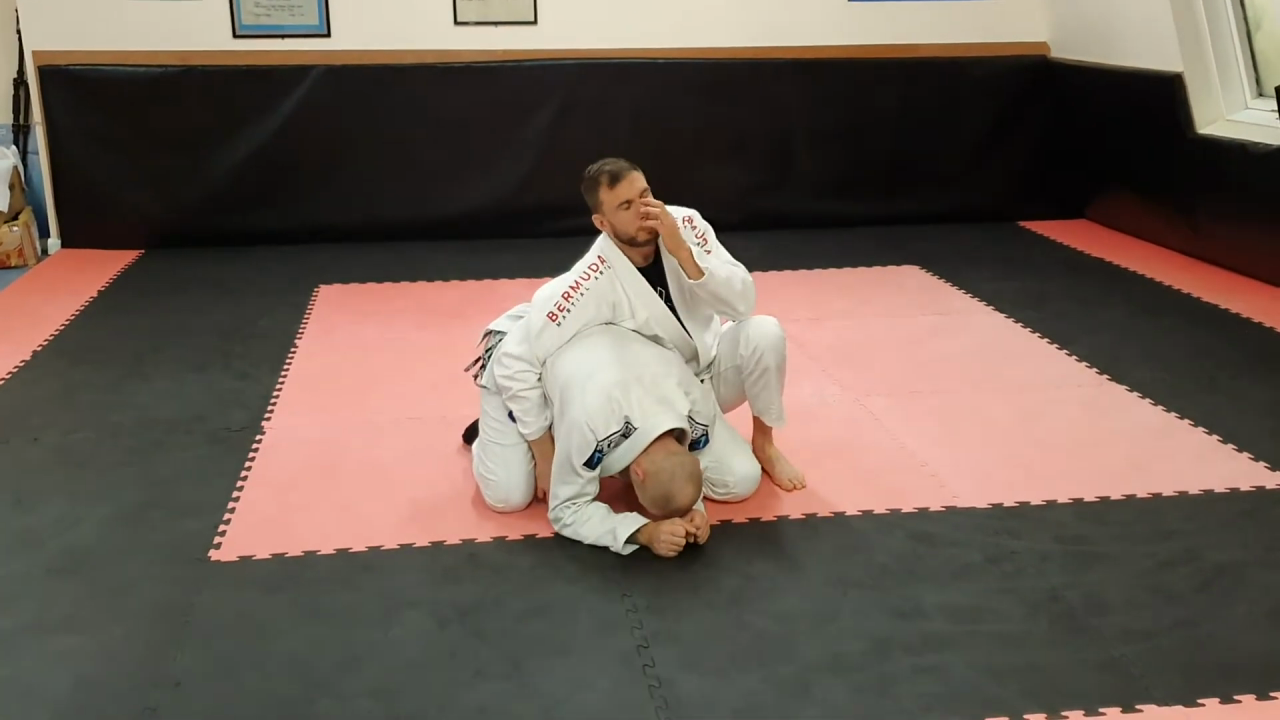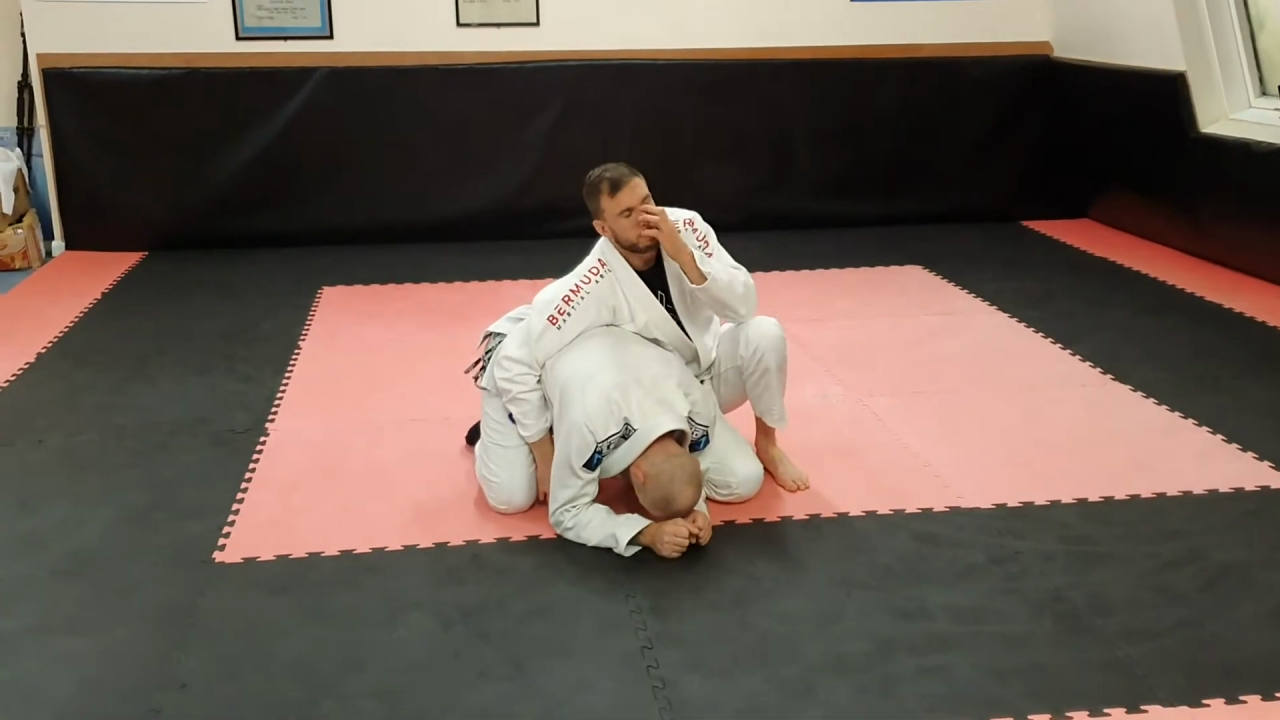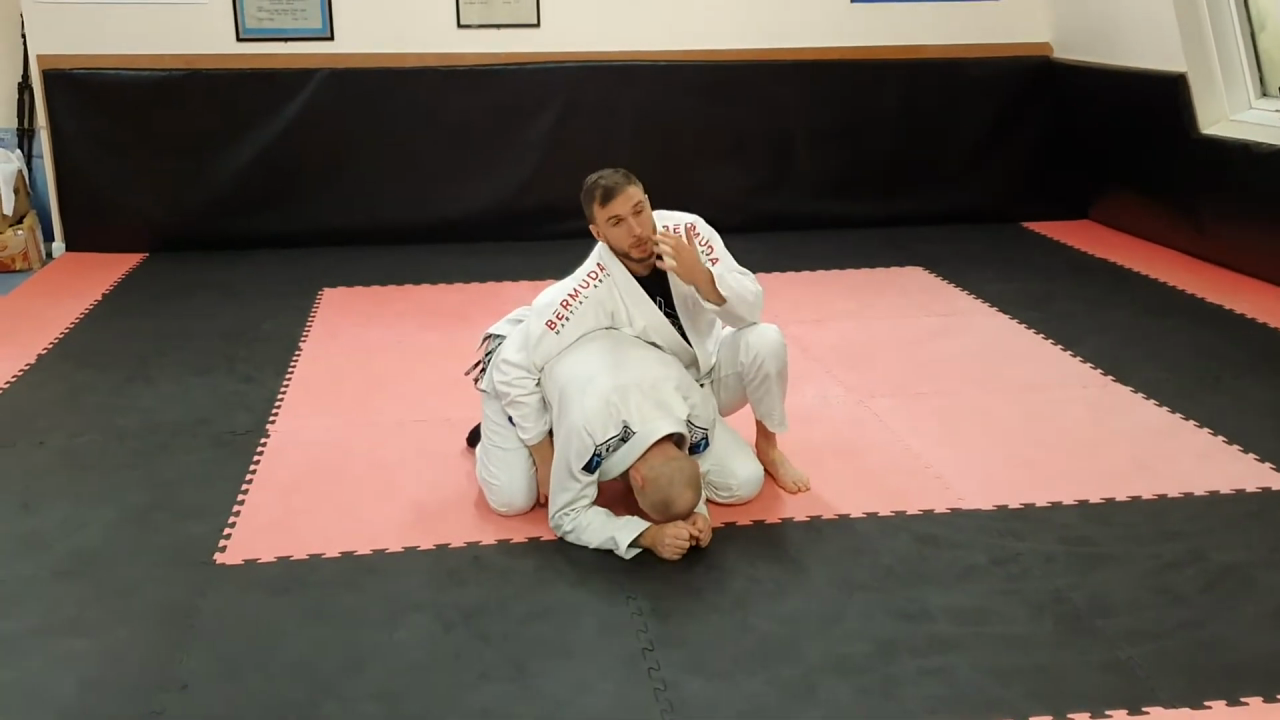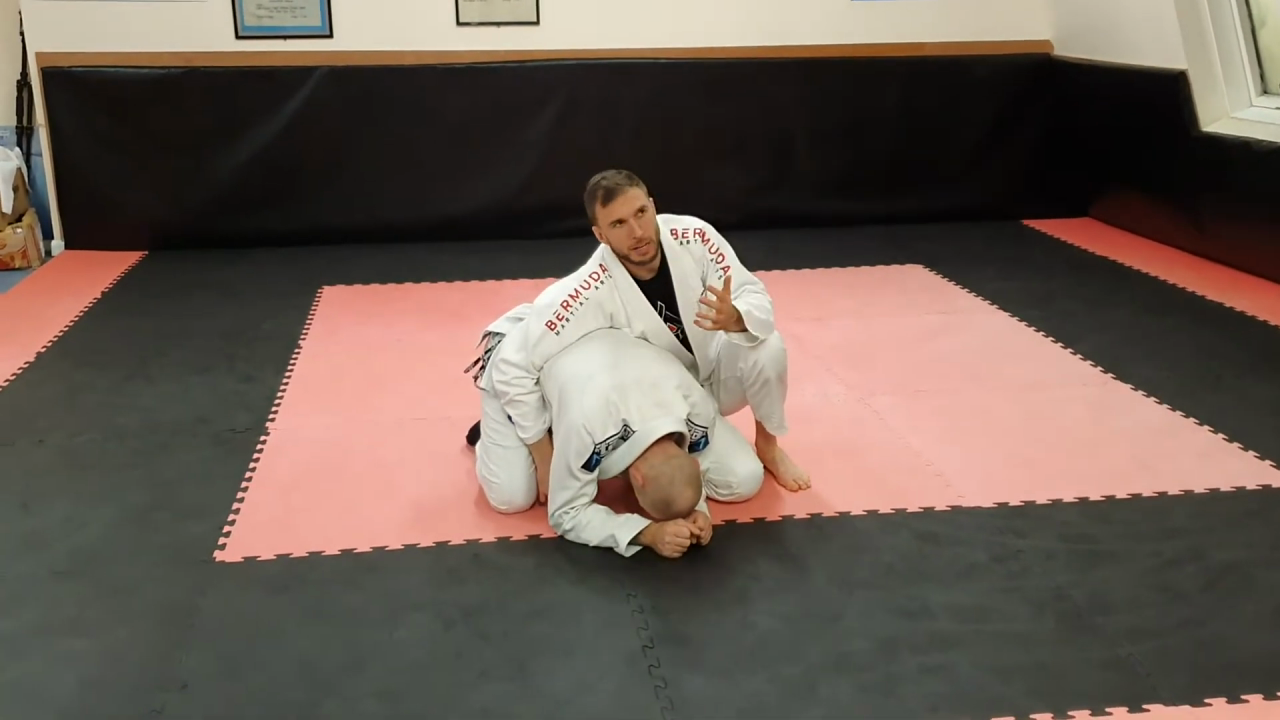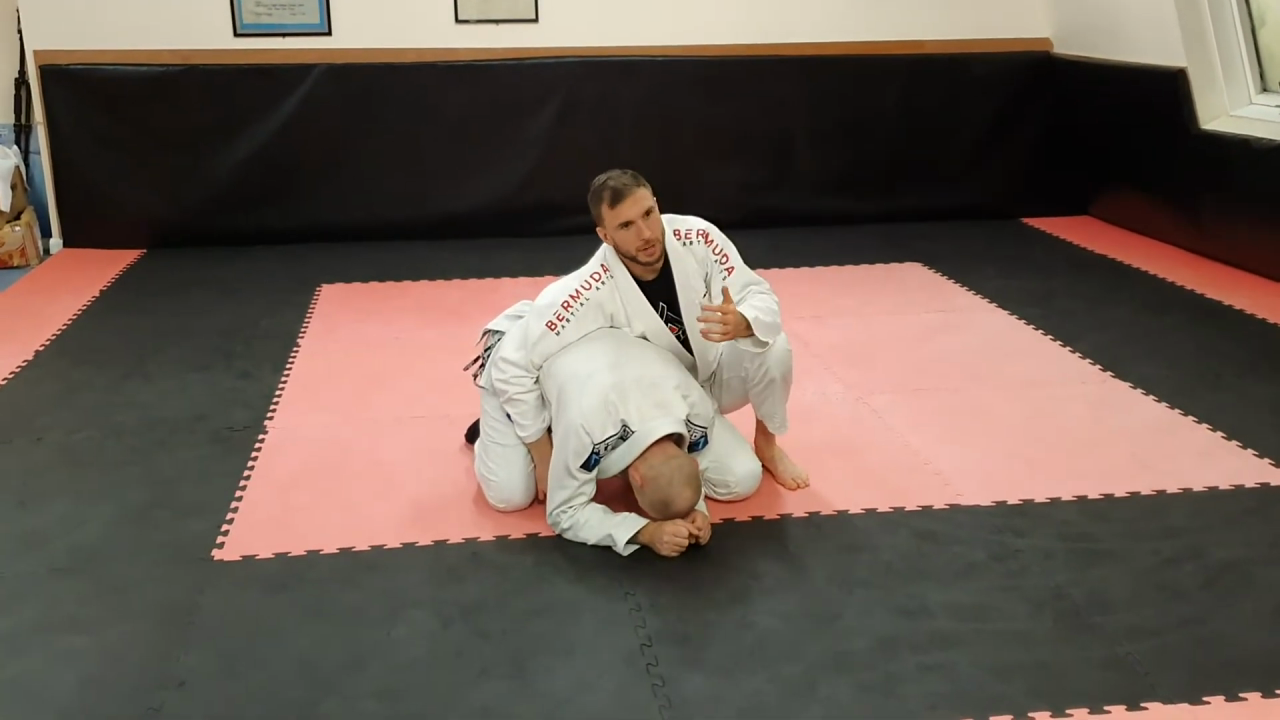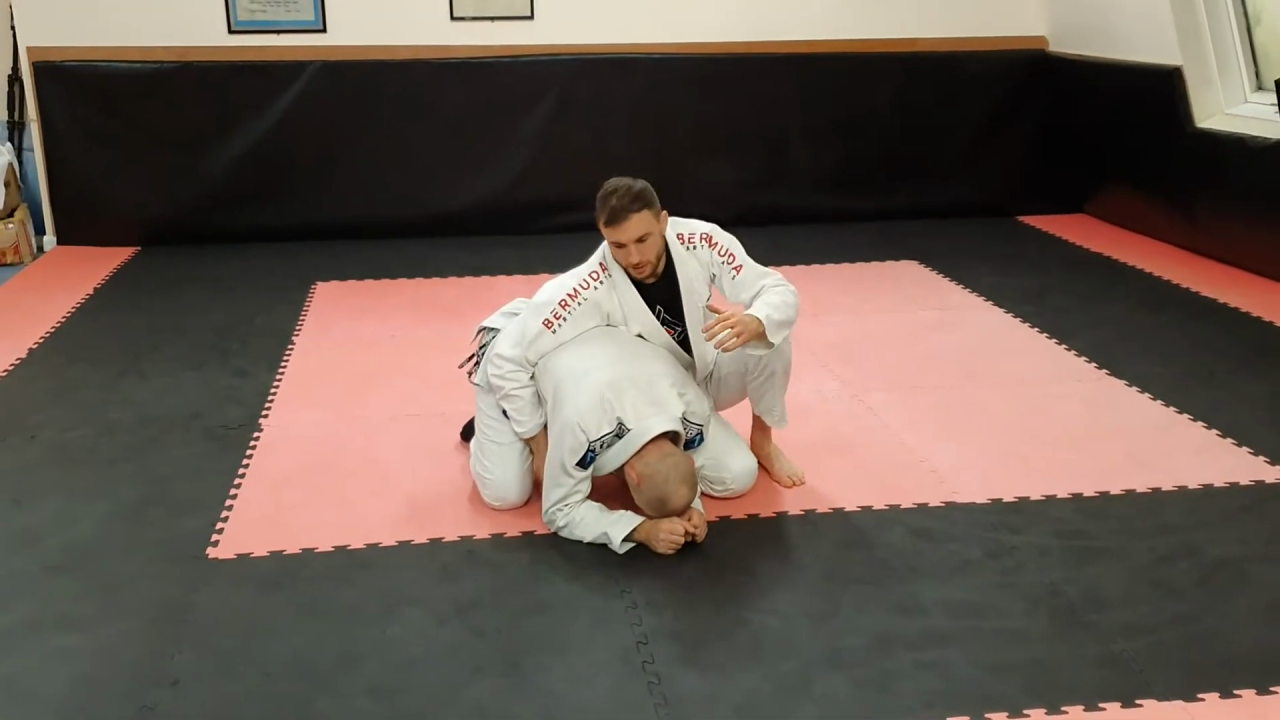
dt=0.2s
person 1, frame 1
left shoulder: (685, 223)
right shoulder: (591, 283)
left elbow: (741, 301)
right elbow: (513, 363)
left wrist: (681, 250)
right wrist: (545, 454)
left hip: (711, 364)
left knee: (764, 332)
right knee: (734, 481)
left ankle: (763, 443)
person 1, frame 2
left shoulder: (685, 226)
right shoulder: (591, 286)
left elbow: (743, 304)
right elbow: (514, 366)
left wrist: (685, 256)
right wrist: (546, 458)
left hip: (711, 364)
left knee: (764, 334)
right knee: (736, 482)
left ankle: (766, 443)
person 1, frame 3
left shoulder: (686, 231)
right shoulder: (589, 291)
left elbow: (749, 300)
right elbow: (513, 369)
left wrist: (701, 275)
right wrist: (546, 461)
left hip: (712, 368)
left knee: (764, 340)
right knee: (736, 485)
left ankle: (767, 445)
person 1, frame 4
left shoulder: (693, 237)
right shoulder: (589, 292)
left elbow: (756, 297)
right elbow: (512, 369)
left wrist: (735, 318)
right wrist: (545, 460)
left hip: (712, 369)
left knee: (766, 348)
left ankle: (767, 444)
person 1, frame 5
left shoulder: (696, 238)
right shoulder: (590, 291)
left elbow: (760, 296)
right elbow: (511, 369)
left wrist: (740, 321)
right wrist: (544, 459)
left hip: (713, 371)
left knee: (772, 349)
left ankle: (766, 444)
person 1, frame 6
left shoulder: (700, 241)
right shoulder: (586, 288)
left elbow: (780, 292)
right elbow: (506, 361)
left wrist: (752, 323)
right wrist: (542, 452)
left hip: (708, 368)
left knee: (769, 343)
left ankle: (762, 442)
person 2, frame 1
left shoulder: (701, 408)
right shoulder: (588, 422)
left elbow: (685, 468)
right elbow: (567, 510)
left wrist: (691, 509)
right wrist: (647, 532)
right knee: (509, 496)
right ankle: (492, 430)
person 2, frame 2
left shoulder: (700, 407)
right shoulder: (587, 423)
left elbow: (684, 467)
right elbow: (567, 513)
left wrist: (695, 509)
right wrist: (647, 533)
right knee: (511, 498)
right ankle: (493, 433)
person 2, frame 3
left shoulder: (698, 410)
right shoulder: (586, 426)
left elbow: (689, 469)
right elbow: (566, 516)
left wrist: (696, 512)
right wrist: (648, 536)
right knee: (511, 500)
right ankle: (495, 434)
person 2, frame 4
left shoulder: (697, 409)
right shoulder: (585, 425)
left elbow: (684, 469)
right elbow: (566, 514)
left wrist: (696, 510)
right wrist: (648, 533)
right knee: (511, 498)
right ankle: (492, 432)
person 2, frame 5
left shoulder: (697, 408)
right shoulder: (584, 424)
left elbow: (688, 466)
right elbow: (564, 513)
left wrist: (696, 510)
right wrist: (647, 532)
right knee: (509, 497)
right ankle: (490, 431)
person 2, frame 6
left shoulder: (693, 408)
right shoulder: (578, 421)
right elbow: (560, 510)
left wrist: (690, 509)
right wrist: (642, 530)
right knee: (504, 493)
right ankle: (488, 422)
